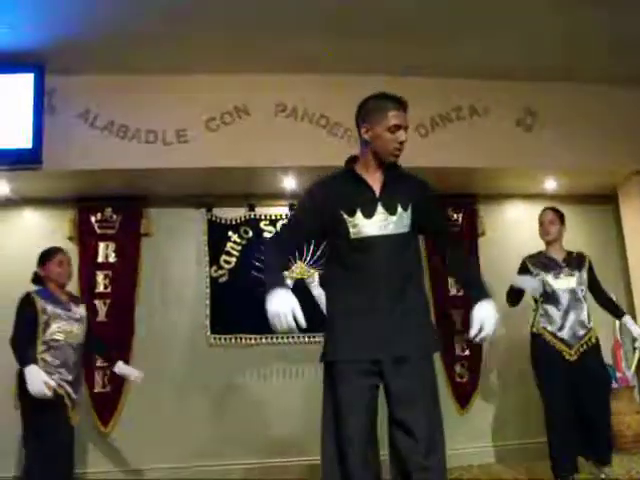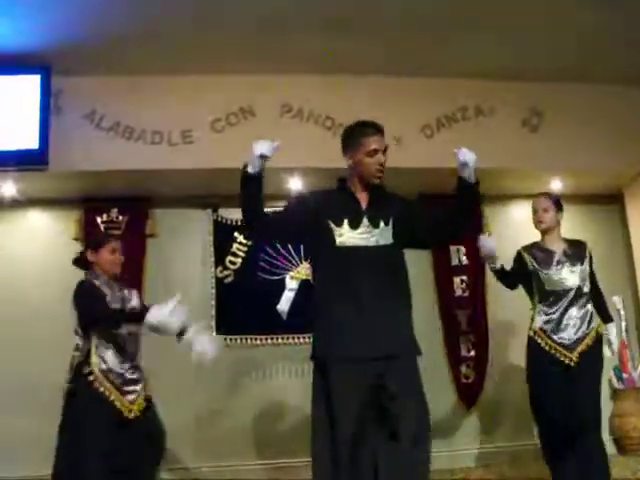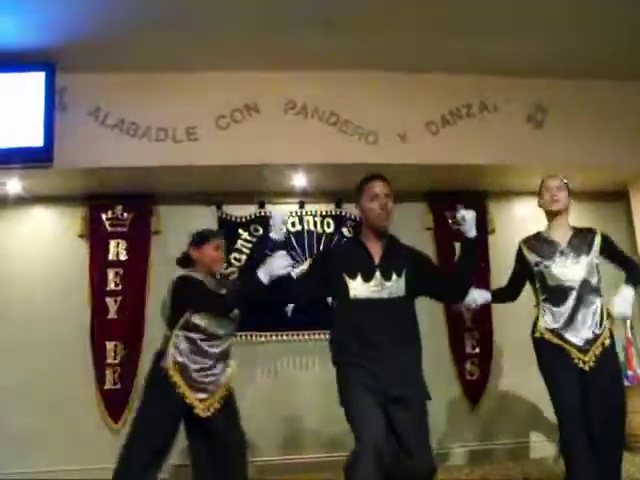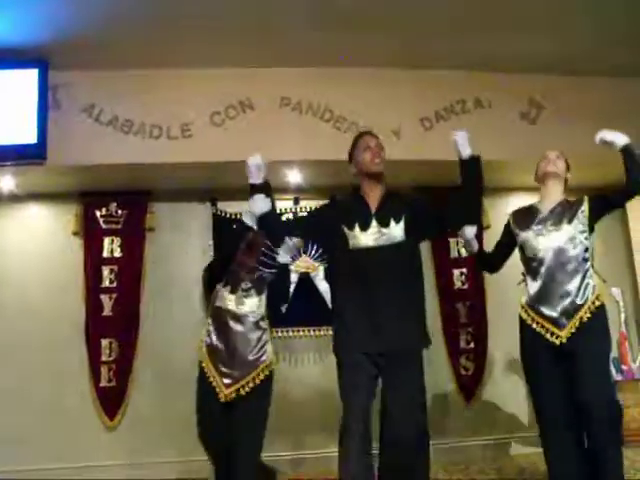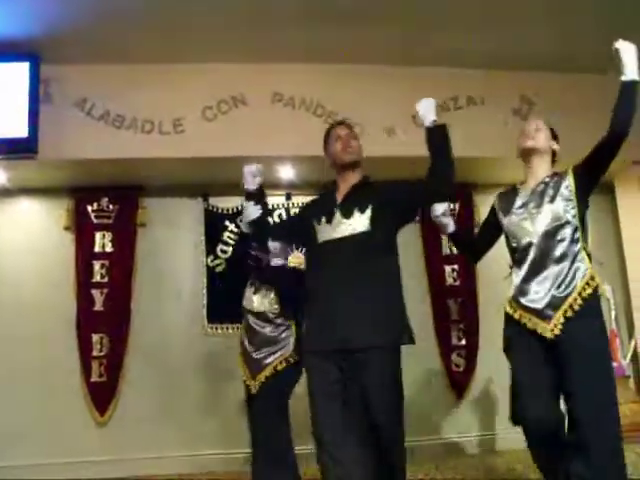
dt=0.5s
person 1, frame 1
left shoulder: (415, 190)
right shoulder: (329, 191)
left elbow: (450, 245)
right elbow: (282, 242)
left wrist: (480, 296)
right wrist: (277, 287)
left hip: (409, 340)
right hip: (350, 342)
person 1, frame 2
left shoulder: (397, 208)
right shoulder: (317, 206)
left elbow: (448, 231)
right elbow: (260, 225)
left wrist: (467, 182)
right wrist: (253, 172)
left hip: (395, 343)
right hip: (341, 345)
left knee: (409, 436)
right knee: (345, 441)
person 1, frame 3
left shoulder: (410, 259)
right shoulder: (335, 258)
left elbow: (455, 291)
right elbow: (291, 292)
left wrist: (469, 239)
left hip: (404, 376)
right hip: (359, 374)
right knee: (372, 444)
person 1, frame 4
left shoulder: (411, 208)
right shoulder: (334, 214)
left elbow: (465, 213)
right elbow: (279, 231)
left wrist: (468, 160)
right wrist: (259, 186)
left hip: (403, 337)
right hip: (355, 338)
left knee: (408, 426)
right knee: (356, 423)
person 1, frame 5
left shoulder: (386, 196)
right shoulder: (314, 210)
left elbow: (439, 186)
right elbow: (269, 235)
left wrist: (432, 127)
left hip: (374, 333)
right hip: (323, 339)
left knee: (381, 426)
right knee: (335, 436)
person 2, frame 1
left shoulder: (581, 260)
right shoulder: (531, 263)
left elbow: (600, 295)
right elbow: (512, 299)
right wrist: (518, 284)
left hip: (584, 339)
right hip: (547, 341)
left knee: (594, 398)
right knee: (557, 404)
left ankle: (597, 455)
person 2, frame 2
left shoulder: (582, 249)
right shoulder: (527, 254)
left elbow: (594, 290)
right elbow: (512, 282)
left wrist: (610, 325)
right wrist: (492, 260)
left hip: (586, 341)
right hip: (545, 344)
left knee: (586, 415)
right knee: (553, 413)
person 2, frame 3
left shoulder: (593, 238)
right shoulder: (529, 247)
right elbow: (512, 291)
right wrist: (485, 295)
left hip: (599, 340)
right hip: (554, 343)
left knee: (607, 420)
right knee: (572, 419)
person 2, frame 4
left shoulder: (585, 207)
right shoulder: (519, 218)
right elbow: (491, 264)
right wrist: (473, 245)
left hip: (586, 318)
right hip: (536, 324)
left knee: (598, 406)
right knee: (555, 418)
person 2, frame 5
left shoulder: (576, 181)
right shoulder: (504, 201)
right elbow: (475, 250)
right wrist: (447, 224)
left hip: (577, 309)
right hip: (524, 315)
left knee: (593, 417)
right knee: (535, 416)
person 3, frame 1
left shoulder: (76, 304)
right shoulder: (32, 301)
left elbow: (91, 340)
right elbow: (19, 340)
left wrist: (118, 365)
right wrist: (30, 369)
left hip: (67, 386)
right hip: (44, 388)
left knee: (60, 452)
right knee: (50, 453)
person 3, frame 2
left shoulder: (126, 290)
right shoulder: (87, 289)
left elbow: (149, 314)
right elbow: (107, 315)
left wrist: (186, 332)
right wrist: (151, 316)
left hip: (128, 379)
right hip: (94, 379)
left knee: (149, 440)
right knee: (88, 455)
person 3, frame 3
left shoulder: (225, 287)
right shoulder: (185, 284)
right elbow: (222, 304)
right wrist: (264, 273)
left hip: (213, 381)
right hip: (174, 376)
left knee: (229, 446)
right knee: (148, 446)
person 3, frame 4
left shoulder: (265, 281)
right shoulder: (216, 277)
right elbow: (222, 253)
left wrist: (282, 258)
right wrist: (248, 224)
left hip: (255, 370)
right hip: (215, 368)
left knee: (246, 443)
right knee: (215, 441)
person 3, frame 5
left shoulder: (291, 277)
right shoulder: (254, 274)
left elbow: (289, 296)
left wrist: (278, 261)
left hip: (282, 361)
right hip: (255, 362)
left knee: (269, 427)
right knee: (266, 430)
